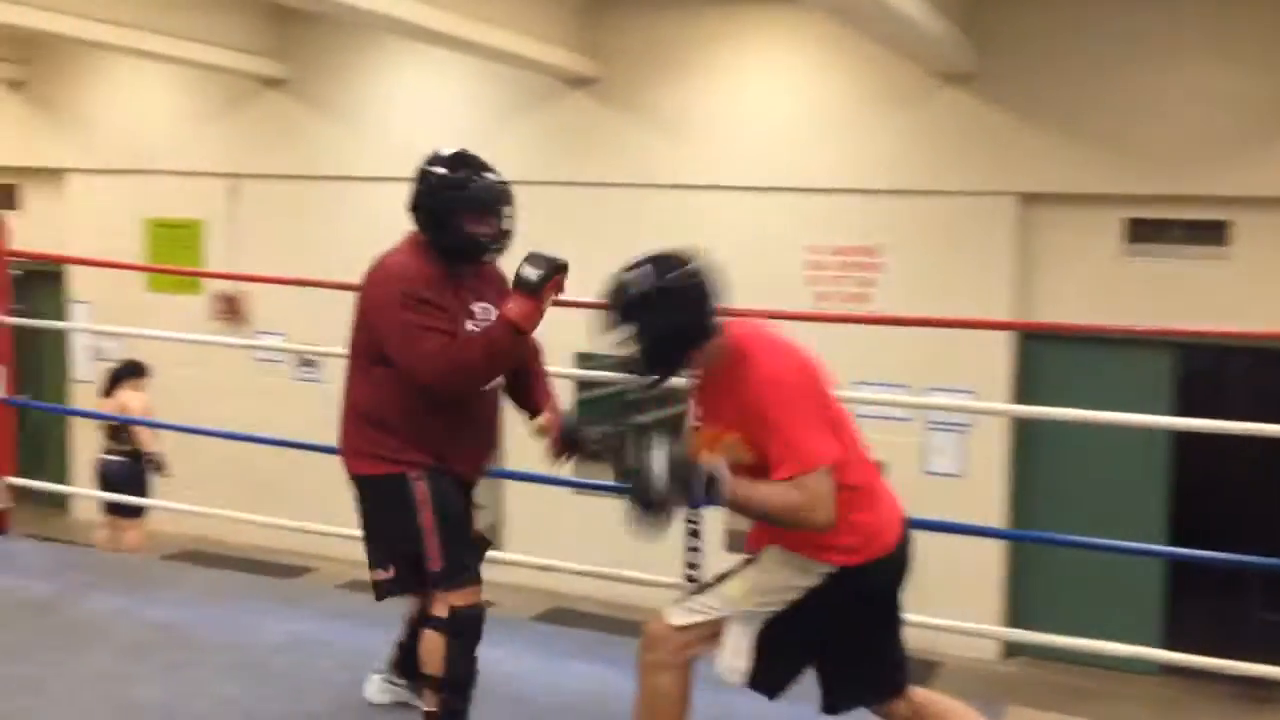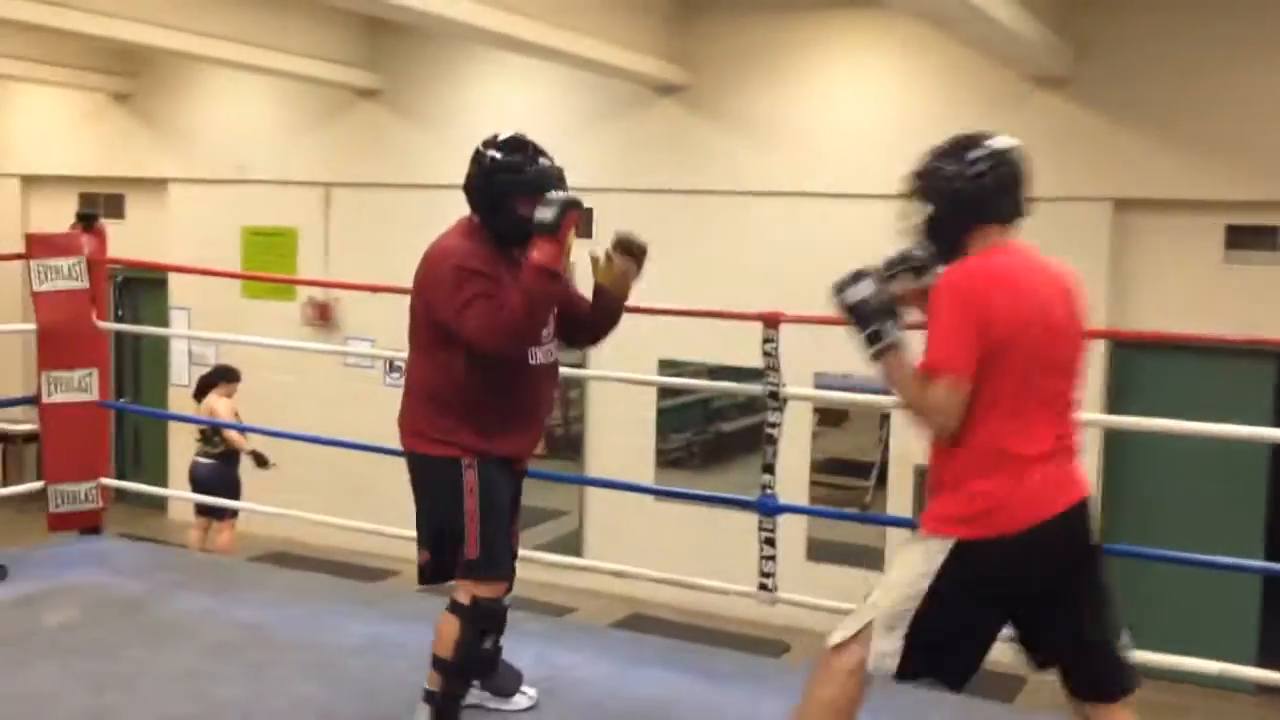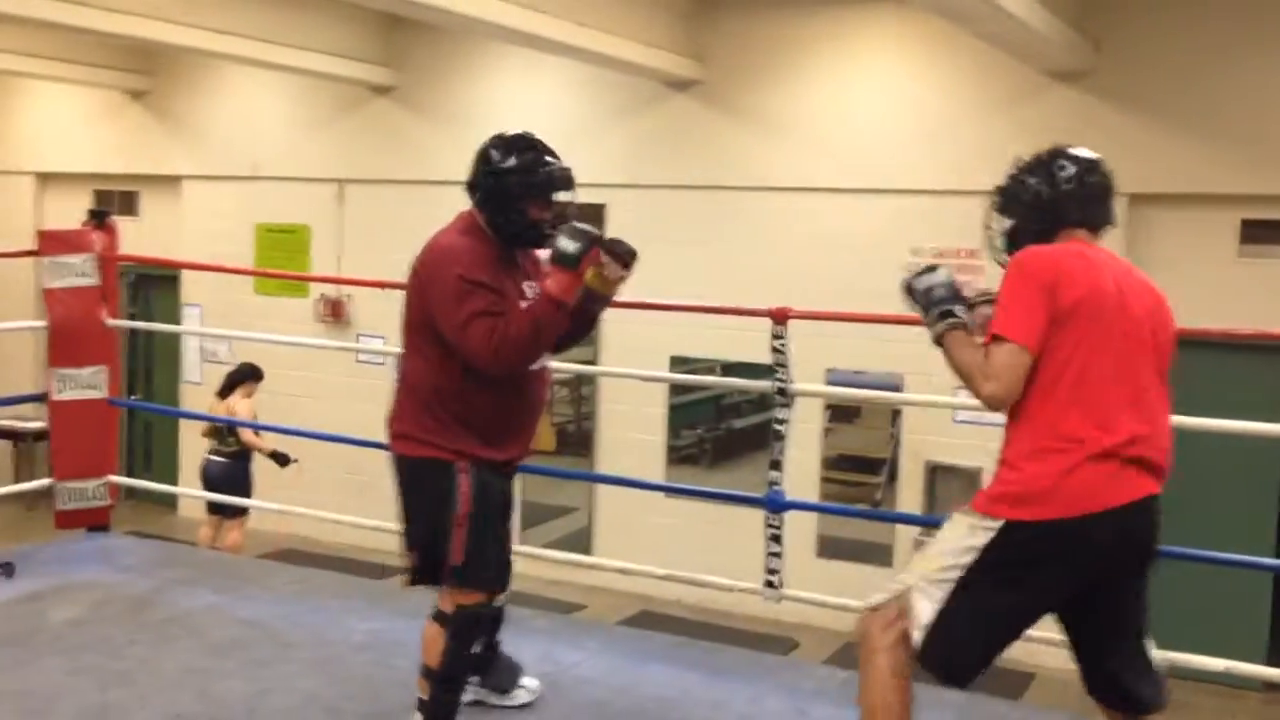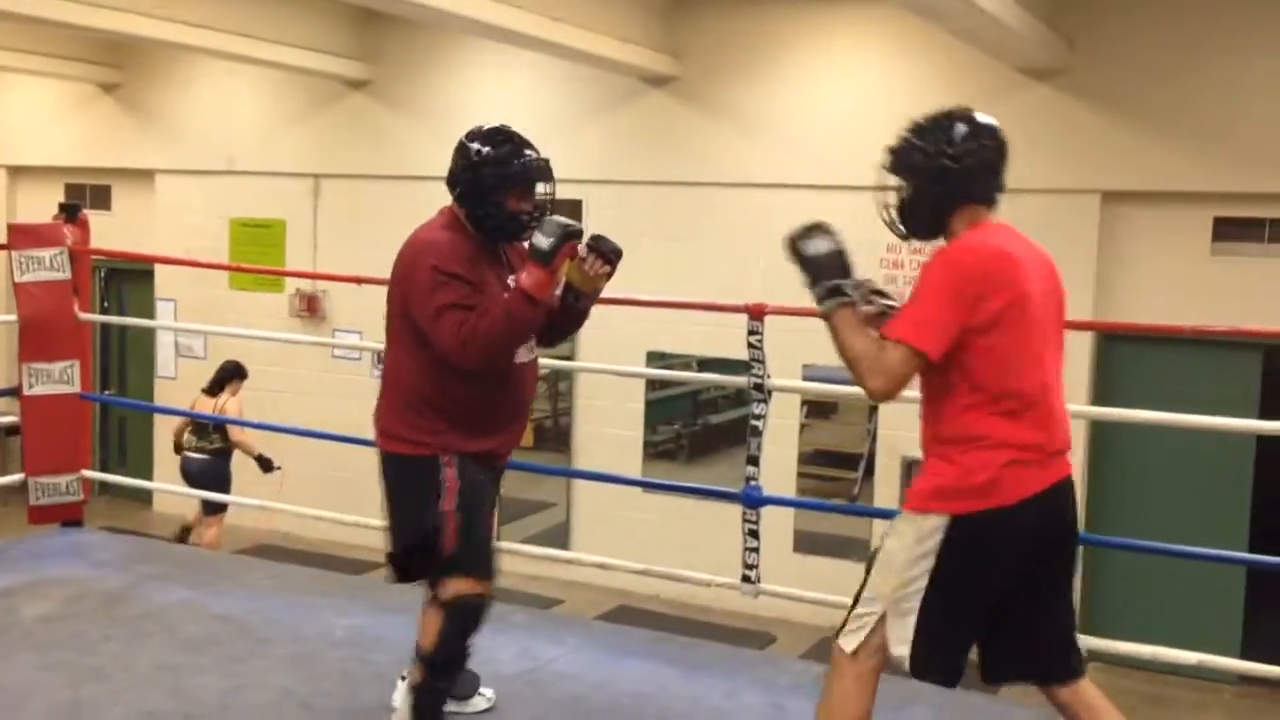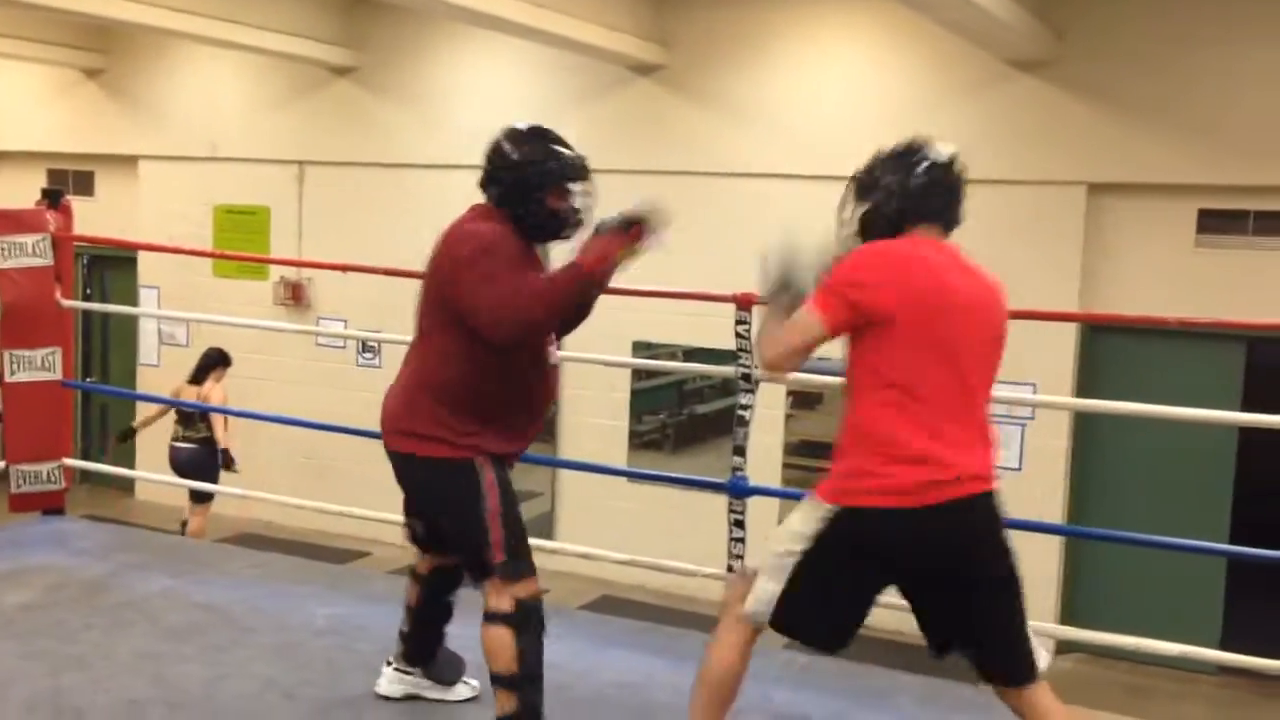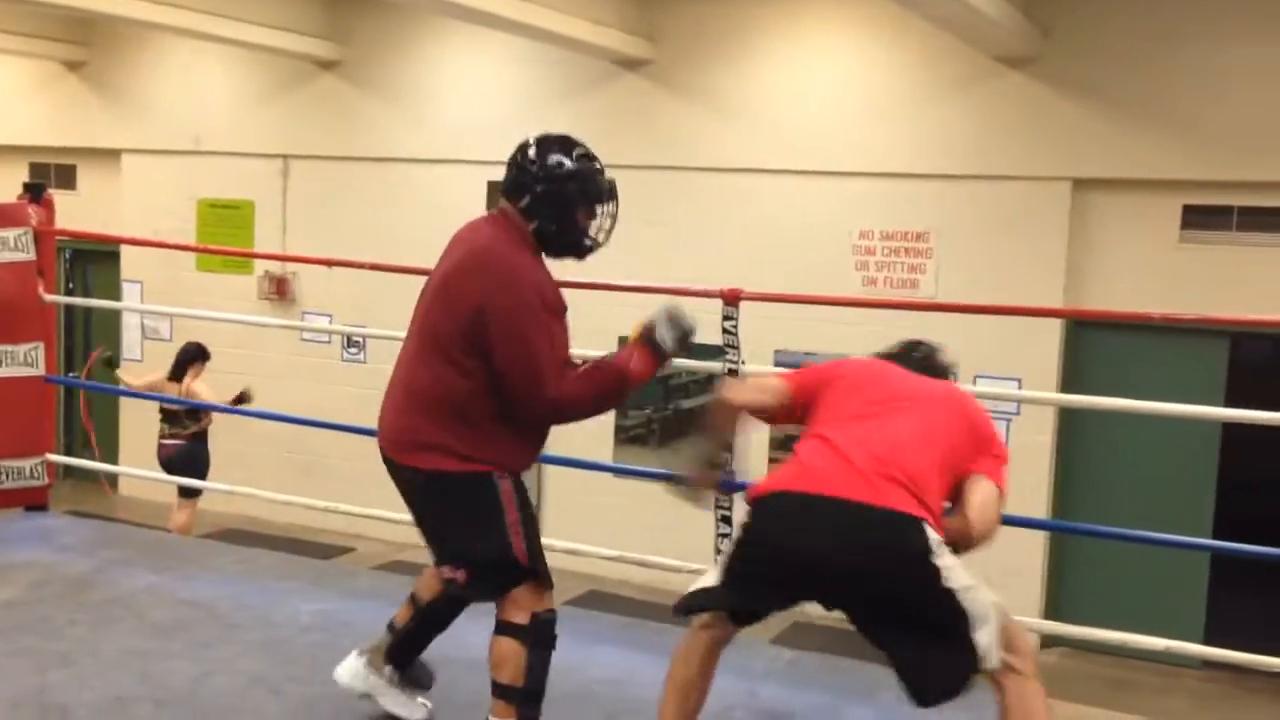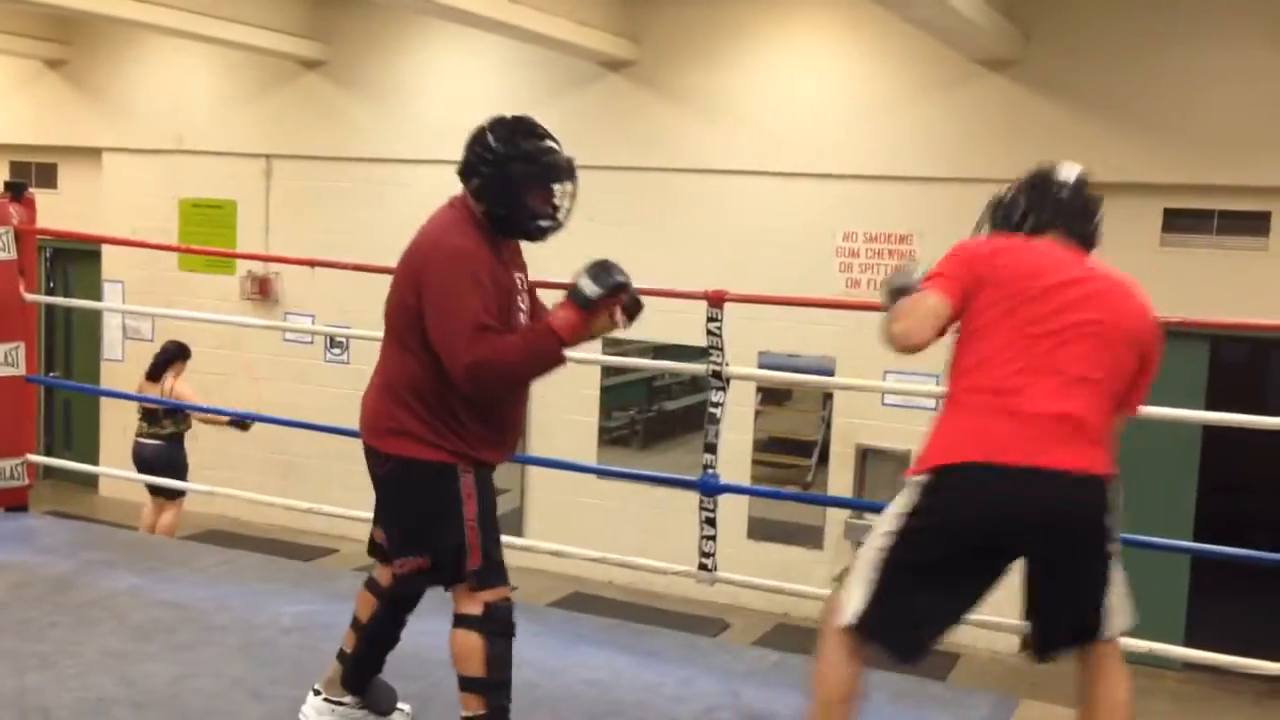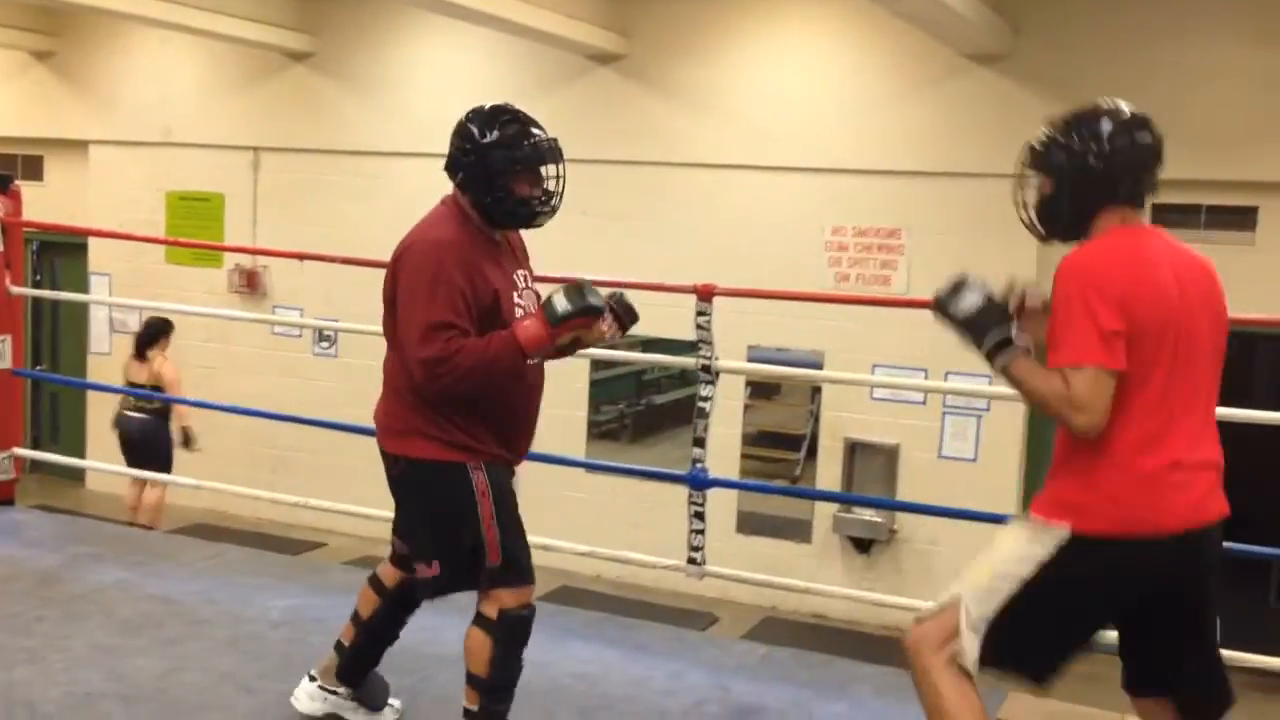
dt=0.3s
person 1, frame 1
left shoulder: (480, 271)
right shoulder: (401, 279)
left elbow: (509, 357)
right elbow: (445, 370)
left wrist: (544, 409)
right wrist: (524, 310)
left hip: (448, 458)
right hip: (397, 461)
left knee: (449, 576)
right knee: (459, 597)
left ankle: (403, 673)
person 1, frame 2
left shoulder: (519, 249)
right shoulder: (456, 258)
left elbow: (575, 329)
right elbow: (501, 335)
left wrist: (611, 291)
right wrist: (548, 257)
left hip: (500, 445)
right hip: (456, 448)
left knee: (495, 571)
right knee: (480, 586)
left ankle: (478, 672)
person 1, frame 3
left shoulder: (518, 251)
right shoulder: (454, 259)
left elbow: (552, 337)
right elbow: (500, 352)
left wrist: (594, 292)
right wrist: (561, 279)
left hip: (487, 447)
right hip: (446, 452)
left knee: (490, 572)
right knee: (465, 592)
left ankle: (481, 669)
person 1, frame 4
left shoulder: (506, 243)
right shoulder: (435, 252)
left elbow: (545, 331)
right elbow: (473, 346)
left wrist: (580, 288)
right wrist: (538, 275)
left hip: (477, 442)
right hip: (432, 444)
left knee: (462, 570)
right knee: (468, 582)
person 1, frame 5
left shoulder: (511, 240)
right shoulder: (478, 243)
left elbow: (547, 319)
right elbow: (519, 318)
left wrist: (595, 270)
right wrist: (597, 254)
left hip: (453, 434)
right hip: (448, 441)
left knee: (449, 550)
right knee: (514, 587)
left ankle: (413, 664)
person 1, frame 6
left shoulder: (491, 241)
right shoulder: (514, 273)
right elbow: (550, 395)
right wrist: (639, 360)
left hip: (426, 439)
right hip: (461, 455)
left knee: (466, 571)
right knee: (529, 601)
left ankle: (380, 662)
person 1, frame 7
left shoulder: (487, 235)
right shoulder: (454, 250)
left elbow: (508, 331)
right elbow: (482, 363)
left wrist: (586, 315)
right wrist: (571, 321)
left hip: (418, 438)
right hip: (430, 447)
left knee: (406, 569)
right knee: (484, 596)
person 1, frame 8
left shoulder: (502, 235)
right shoulder: (438, 248)
left elbow: (503, 337)
right elbow: (440, 366)
left wrist: (574, 331)
right wrist: (536, 328)
left hip: (472, 448)
right hip: (445, 451)
left knee: (415, 570)
right knee: (509, 597)
person 2, frame 1
left shoulder: (770, 375)
right shoulder: (720, 352)
left elbow: (816, 509)
left wrist: (704, 483)
left hip: (843, 553)
right hip: (866, 544)
left knee: (666, 641)
person 2, frame 2
left shoulder: (964, 283)
right shoulder: (1059, 284)
left elbow: (941, 418)
left wrist: (879, 332)
left hip: (980, 525)
right hip: (1062, 512)
left knee: (847, 655)
person 2, frame 3
left shoulder: (1038, 267)
right shoulder: (1152, 299)
left elbow: (997, 388)
left wrist: (944, 317)
left hip: (1038, 512)
right hip: (1129, 514)
left knee: (885, 629)
person 2, frame 4
left shoulder: (959, 262)
right shoulder: (1031, 260)
left elbow: (881, 379)
left wrist: (832, 287)
right wrist: (904, 317)
left hip: (970, 501)
right hip: (1046, 494)
left knee: (857, 654)
person 2, frame 5
left shoulder: (875, 262)
right shoulder: (987, 292)
left elbow: (777, 357)
left wrist: (780, 305)
left hip: (867, 502)
right hip: (966, 503)
left knee: (741, 610)
person 2, frame 6
left shoulder: (847, 373)
right shoulder: (974, 418)
left elbow: (737, 399)
right elbow: (977, 524)
left wrist: (708, 459)
left hip: (799, 519)
right hip: (897, 534)
left knee: (710, 622)
right knee: (1013, 658)
person 2, frame 7
left shoulder: (985, 255)
right shoulder: (1137, 310)
left elbow: (907, 333)
right elbow: (1109, 426)
left wrist: (901, 297)
left hip: (971, 475)
right hip: (1077, 487)
left knee: (846, 628)
right knee: (1100, 648)
person 2, frame 8
left shoulder: (1091, 268)
right shoulder: (1199, 274)
left elbow: (1086, 414)
left wrist: (997, 339)
left hip: (1098, 524)
right hip: (1191, 528)
left knee: (932, 645)
person 3, frame 1
left shoulder: (108, 400)
right shoulder: (135, 398)
right elbow: (139, 429)
right wrist: (152, 454)
left hip: (107, 464)
right hip: (128, 467)
left knee: (110, 520)
right knee: (133, 523)
person 3, frame 2
left shoulder: (203, 403)
right shoulder: (222, 403)
right elbow: (229, 433)
right wrist: (252, 452)
left hip: (199, 468)
right hip: (220, 471)
left knee: (201, 522)
right knee: (225, 525)
person 3, frame 3
left shoulder: (218, 401)
right shoulder: (243, 403)
left elbow: (206, 431)
right elbow: (247, 437)
right wrist: (274, 454)
left hip: (210, 466)
right hip: (232, 470)
left knee: (212, 520)
right knee: (235, 524)
person 3, frame 4
left shoulder: (200, 398)
right shoulder: (230, 402)
left elbow: (179, 428)
right elbow: (236, 437)
left wrist: (178, 443)
right wrist: (259, 457)
left hip: (188, 462)
right hip: (212, 466)
left knee: (209, 508)
right knee: (213, 520)
left ankle: (185, 533)
person 3, frame 5
left shoulder: (184, 387)
right shoulder: (216, 390)
left elbow: (159, 411)
right elbow: (217, 423)
left wrist: (132, 429)
right wrist: (225, 451)
left hip: (177, 452)
right hip: (200, 455)
right knee: (200, 509)
left ankle: (188, 526)
person 3, frame 6
left shoulder: (163, 382)
right shoulder: (194, 386)
left elbow: (132, 384)
right elbow: (213, 403)
left wrist: (115, 369)
right wrist: (235, 401)
left hip: (166, 449)
right hip: (191, 451)
left knee: (184, 498)
right knee: (188, 503)
person 3, frame 7
left shoulder: (145, 382)
right shoulder: (176, 387)
right elbow: (201, 414)
right wrist: (232, 421)
left hip: (141, 449)
right hip: (167, 452)
left knee: (156, 500)
right knee: (172, 505)
person 3, frame 8
left shoulder: (131, 361)
right shoulder: (164, 365)
left wrist: (119, 416)
right wrist: (185, 429)
left hip: (130, 425)
right hip: (152, 427)
left knee: (137, 480)
right knee: (156, 484)
left ankle: (131, 527)
right ankle: (143, 530)
